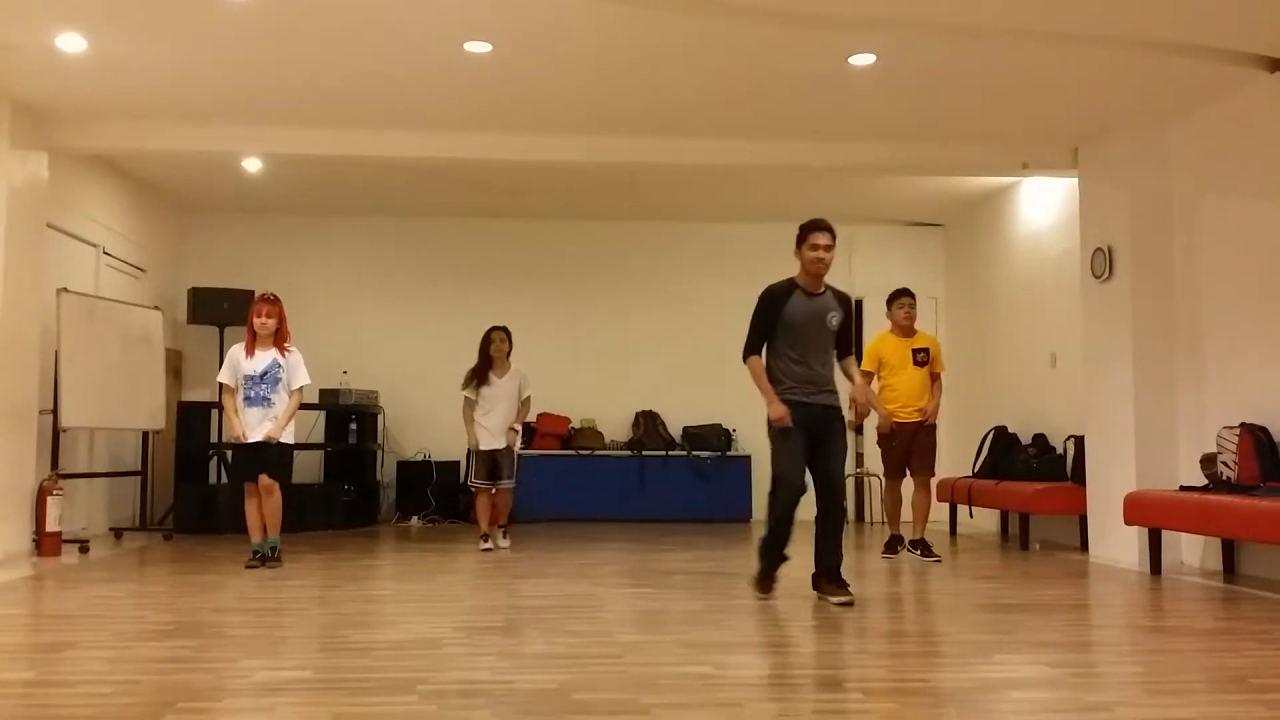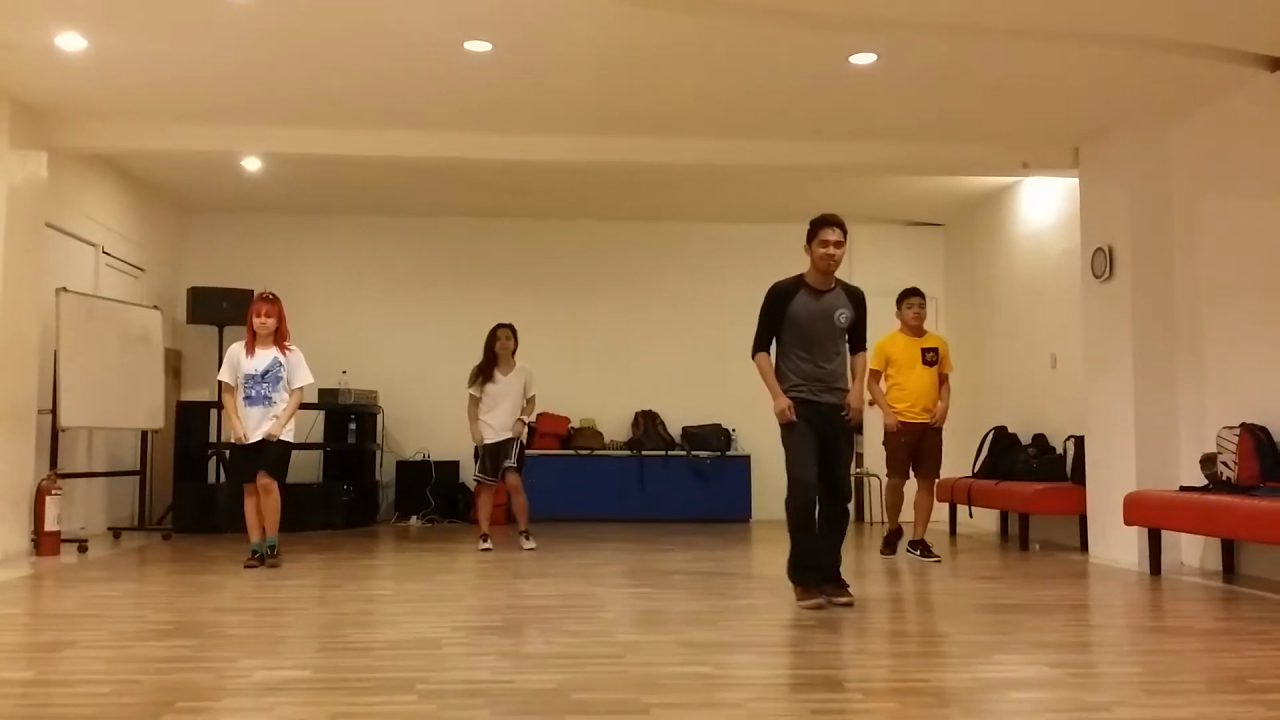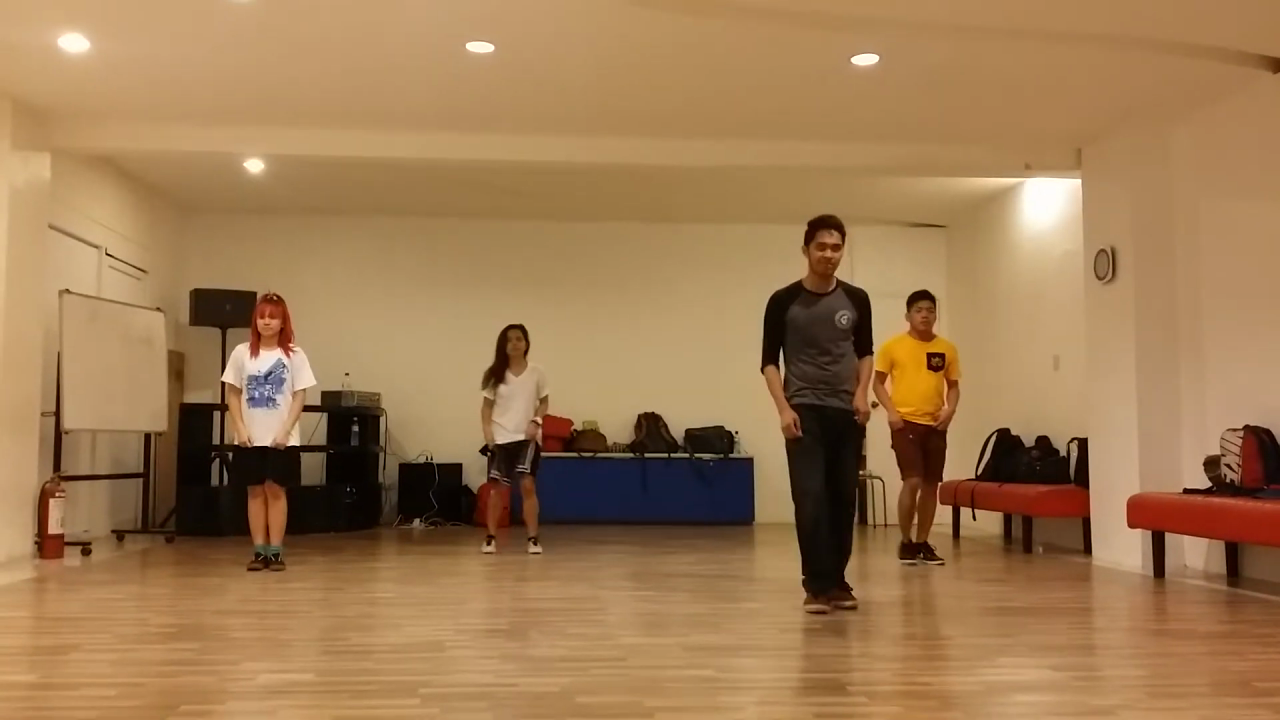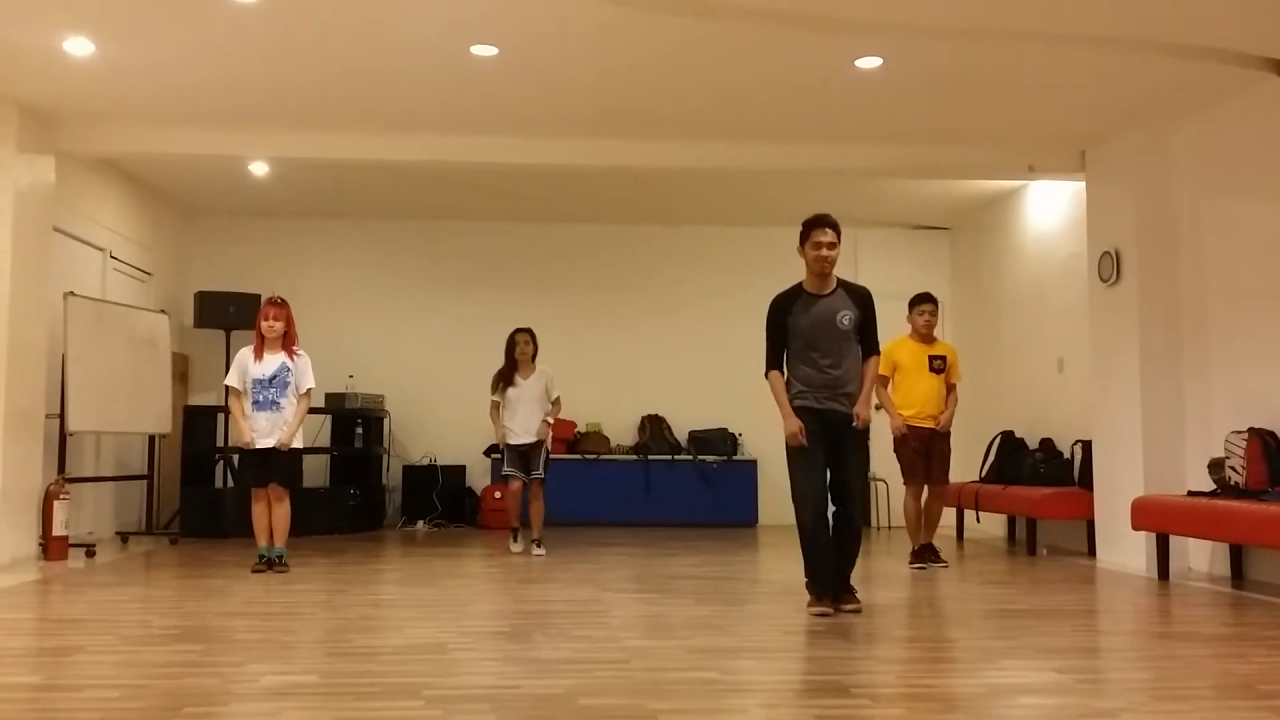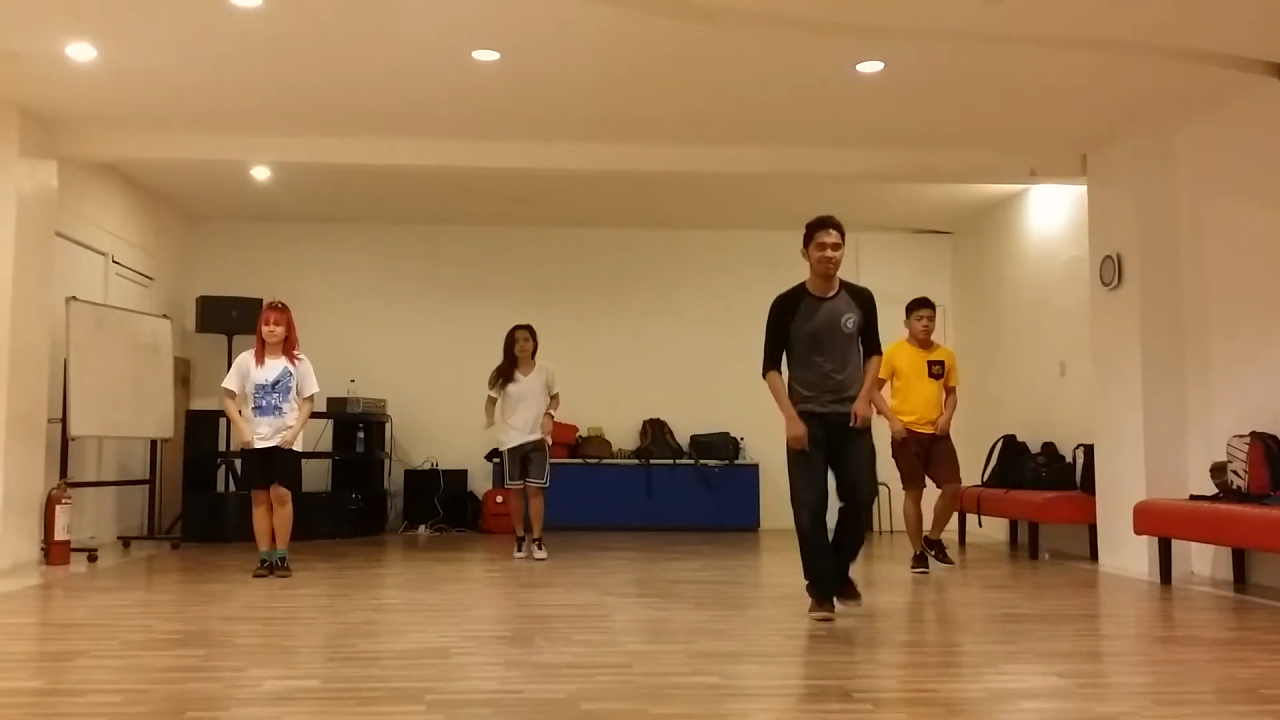
dt=0.2s
person 1, frame 1
left shoulder: (841, 303)
right shoulder: (777, 296)
right elbow: (751, 353)
left wrist: (857, 383)
right wrist: (771, 400)
left hip: (828, 408)
right hip: (789, 407)
left knee: (834, 492)
right knee: (789, 484)
left ankle: (829, 576)
right ankle: (768, 561)
person 1, frame 2
left shoulder: (853, 298)
right shoulder: (783, 293)
right elbow: (760, 349)
left wrist: (857, 388)
right wrist: (777, 394)
left hip: (839, 407)
right hip: (798, 404)
left knee: (838, 493)
right knee: (804, 486)
left ankle: (830, 576)
right ankle: (806, 578)
person 1, frame 3
left shoulder: (856, 300)
right shoulder: (783, 301)
right elbow: (769, 361)
left wrist: (862, 392)
right wrist: (783, 407)
left hip: (846, 413)
right hip: (804, 412)
left knee: (844, 499)
right knee: (811, 499)
left ankle: (836, 580)
right ankle: (817, 585)
person 1, frame 4
left shoulder: (858, 298)
right shoulder: (784, 305)
left elbow: (871, 353)
right elbow: (773, 366)
left wrist: (865, 400)
right wrist: (787, 414)
left hip: (850, 415)
right hip: (806, 416)
left knee: (852, 503)
right knee: (810, 503)
left ankle: (842, 584)
right ankle: (820, 588)
person 1, frame 5
left shoulder: (861, 299)
right shoulder: (788, 304)
left elbow: (873, 352)
right elbow: (771, 367)
left wrist: (866, 396)
right wrist: (789, 416)
left hip: (851, 417)
right hip: (808, 419)
left knee: (861, 498)
right knee: (810, 507)
left ankle: (838, 572)
right ankle: (821, 590)
person 2, frame 1
left shoulder: (289, 354)
right shoulder: (237, 352)
left elbow: (296, 395)
right elbow: (228, 393)
left wrist: (278, 427)
right wrist: (234, 424)
left hip: (277, 433)
right hip: (246, 434)
left knee: (268, 483)
right knee: (251, 488)
left ankle: (273, 545)
right ankle: (257, 548)
person 2, frame 2
left shoulder: (290, 354)
right shoulder: (237, 351)
left elbow: (296, 393)
right elbow: (227, 392)
left wrist: (279, 424)
right wrist: (235, 425)
left hip: (277, 433)
right hip: (246, 434)
left knee: (267, 483)
right knee: (250, 488)
left ankle: (272, 545)
right ankle: (256, 548)
person 2, frame 3
left shoulder: (294, 355)
right shoulder: (242, 353)
left elbow: (299, 396)
right elbow: (233, 394)
left wrist: (285, 431)
right wrist: (240, 429)
left hip: (281, 437)
right hip: (250, 437)
left knee: (275, 490)
right knee: (255, 491)
left ankle: (276, 551)
right ankle: (259, 551)
person 2, frame 4
left shoulder: (298, 358)
right shoulder: (245, 356)
left elbow: (304, 399)
right elbow: (234, 397)
left wrist: (291, 431)
right wrist: (242, 429)
left hip: (285, 439)
right hip: (254, 439)
left knee: (279, 492)
right knee: (259, 494)
left ankle: (279, 553)
right ankle: (263, 553)
person 2, frame 5
left shoulder: (299, 363)
right shoulder: (246, 360)
left elbow: (307, 401)
right elbow: (228, 398)
left wrist: (295, 431)
right wrist: (242, 428)
left hip: (285, 441)
right hip: (255, 441)
left knee: (281, 495)
right knee: (259, 498)
left ankle: (282, 556)
right ankle: (265, 558)
person 3, frame 1
left shoulder: (930, 343)
right shoulder: (878, 345)
left elbow: (936, 379)
right elbow: (865, 383)
left wrist: (935, 403)
right wrist: (880, 412)
left hip: (923, 421)
right hip: (893, 423)
left knee: (923, 480)
right knee: (893, 480)
left ankle: (918, 539)
right ankle: (894, 537)
person 3, frame 2
left shoulder: (938, 344)
right shoulder: (887, 344)
left elbow: (944, 381)
right elbow: (873, 382)
left wrist: (944, 405)
right wrist: (887, 411)
left hip: (930, 423)
right hip: (900, 422)
left knee: (926, 482)
right knee: (896, 479)
left ankle: (918, 540)
right ankle: (893, 529)
person 3, frame 3
left shoulder: (947, 349)
right shoulder: (893, 346)
left elbow: (953, 386)
right elbow: (878, 382)
left wrist: (949, 409)
right wrist: (891, 410)
left hip: (934, 426)
right hip: (905, 424)
left knee: (930, 486)
right knee: (912, 481)
left ankle: (922, 542)
right ankle: (906, 541)
person 3, frame 4
left shoulder: (947, 352)
right shoulder: (895, 349)
left elbow: (951, 389)
right elbow: (881, 387)
left wrist: (950, 412)
right wrist: (894, 416)
left hip: (938, 429)
right hip: (908, 428)
left knee: (938, 488)
right knee: (914, 487)
left ankle: (927, 543)
right ankle: (917, 548)
person 3, frame 5
left shoulder: (946, 355)
right shoulder: (894, 353)
left elbow: (950, 392)
right elbow: (874, 391)
left wrist: (948, 415)
right wrist: (891, 420)
left hip: (937, 433)
right hip: (907, 433)
left knee: (952, 488)
right knee: (914, 492)
left ankle: (933, 539)
right ankle: (918, 552)
person 4, frame 1
left shoulder: (519, 375)
right shoulder: (477, 375)
left elbow: (525, 405)
right elbow: (468, 406)
left wrist: (515, 428)
right wrist: (470, 433)
left hip: (506, 440)
right hip: (482, 439)
left knee: (505, 488)
right knee: (483, 488)
left ankle: (501, 527)
right ankle: (485, 534)
person 4, frame 2
left shoulder: (524, 372)
right shoulder: (482, 372)
left elbow: (531, 402)
right elbow: (473, 403)
left wrist: (522, 420)
right wrist: (474, 428)
left hip: (512, 435)
right hip: (487, 436)
left knee: (513, 481)
right knee: (486, 486)
left ankle: (524, 532)
right ankle: (484, 535)
person 4, frame 3
left shoulder: (536, 373)
right shoulder: (495, 374)
left elbow: (544, 403)
right elbow: (487, 405)
left wrist: (536, 421)
right wrist: (487, 429)
left hip: (527, 437)
right hip: (501, 437)
left knee: (527, 485)
right knee: (498, 487)
left ankle: (532, 537)
right ankle: (490, 537)
person 4, frame 4
left shoulder: (545, 375)
right shoulder: (503, 377)
left elbow: (556, 404)
right elbow: (495, 407)
left wrist: (548, 421)
right wrist: (498, 427)
left hip: (537, 440)
right hip: (512, 440)
left knee: (535, 489)
right knee: (514, 487)
left ankle: (537, 539)
right ankle: (515, 530)
person 4, frame 5
left shoulder: (545, 371)
right shoulder: (503, 374)
left elbow: (555, 398)
right elbow: (491, 400)
left wrist: (549, 414)
right wrist: (490, 418)
left hip: (537, 438)
right hip: (510, 440)
left knee: (535, 489)
right knee: (515, 491)
left ankle: (537, 540)
right ankle: (520, 538)
